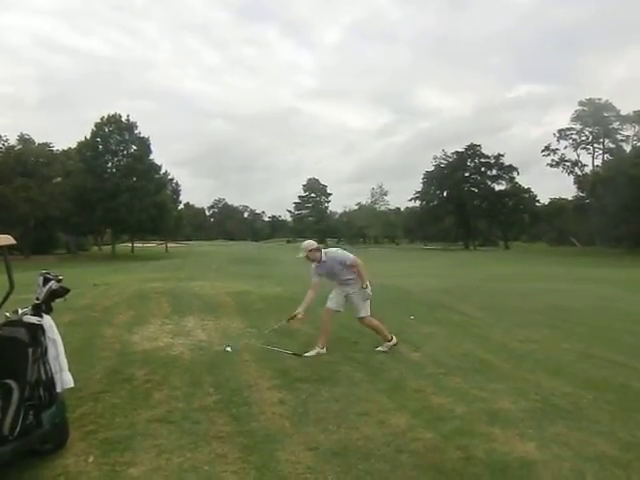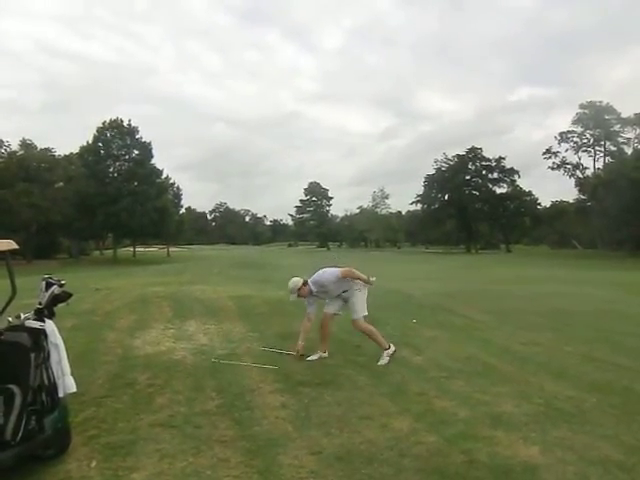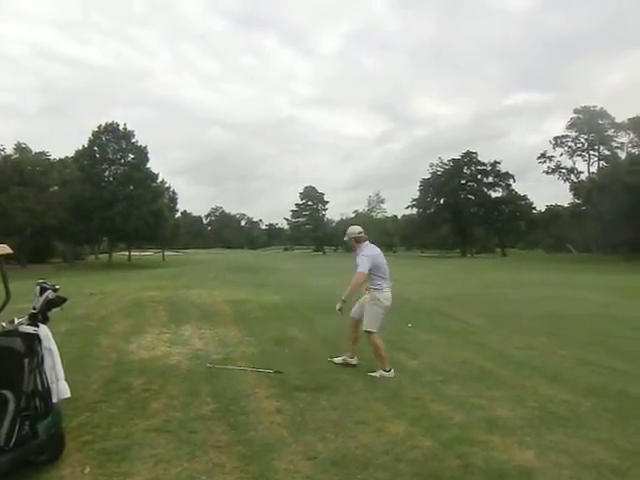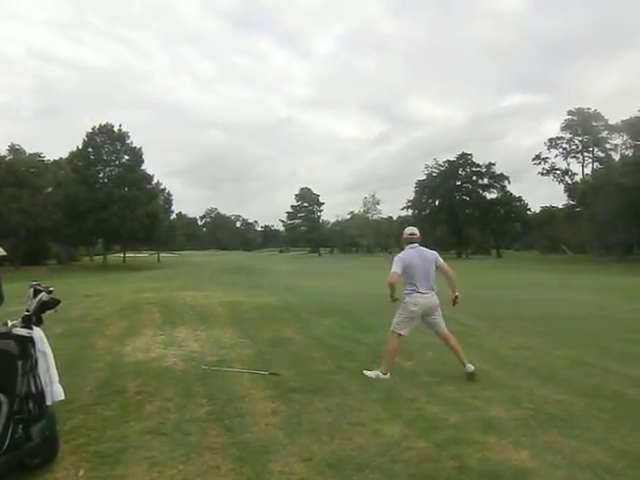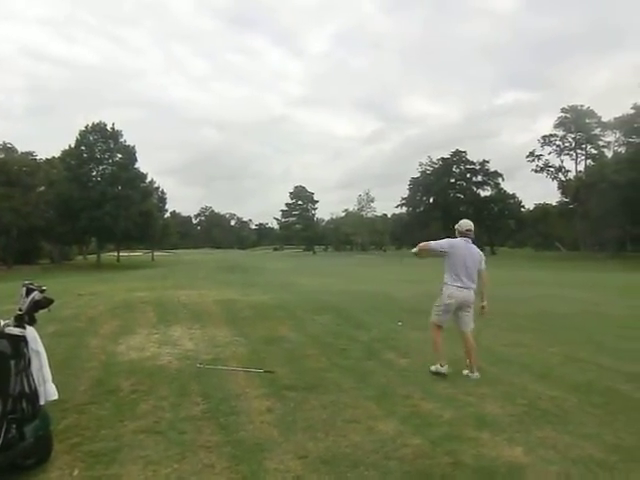
dt=0.5s
person 1, frame 1
left shoulder: (335, 254)
right shoulder: (315, 267)
left elbow: (358, 264)
right elbow: (312, 290)
left wrist: (364, 287)
right wrist: (301, 309)
left hip: (356, 285)
right hip: (341, 287)
left knee: (364, 319)
right knee: (327, 312)
left ankle: (389, 339)
right ankle: (320, 347)
person 1, frame 2
left shoulder: (323, 278)
right shoulder: (311, 294)
left elbow: (349, 271)
right elbow: (308, 320)
left wrist: (367, 280)
right wrist: (300, 342)
left hip: (355, 288)
left knee: (358, 323)
right knee: (325, 318)
left ankle: (387, 348)
right ankle: (323, 351)
person 1, frame 3
left shoulder: (364, 255)
right shoulder: (371, 249)
left elbow: (357, 280)
left wrist: (343, 300)
left hip: (379, 296)
right hip: (373, 293)
left knee: (371, 333)
right knee: (354, 319)
left ankle: (386, 369)
right ankle: (350, 357)
person 1, frame 4
left shoulder: (401, 257)
right shoulder: (431, 254)
left elbow: (392, 281)
right elbow: (449, 272)
left wrist: (392, 294)
right wrist: (455, 292)
left hip: (413, 301)
right hip: (431, 299)
left knee: (395, 334)
right knee: (444, 333)
left ankle: (383, 372)
right ankle: (468, 366)
person 1, frame 5
left shoulder: (451, 243)
right shoulder: (479, 253)
left elbow: (424, 246)
right elbow: (483, 279)
left wrist: (416, 249)
right wrist: (483, 301)
left hip: (450, 292)
right hip: (468, 295)
left knee: (436, 326)
right knee: (467, 333)
left ankle: (442, 364)
right ankle: (473, 370)
